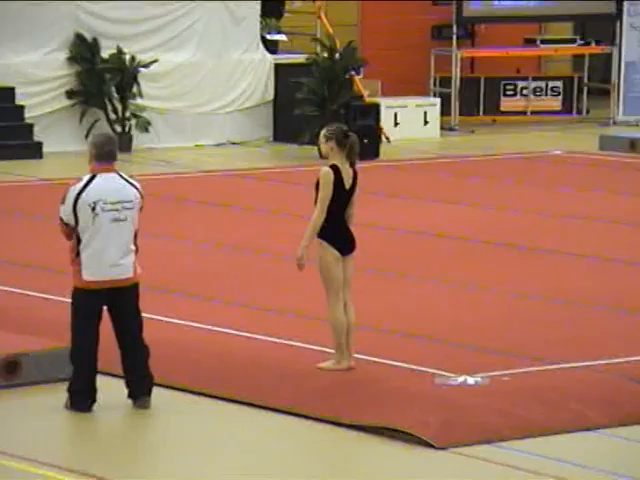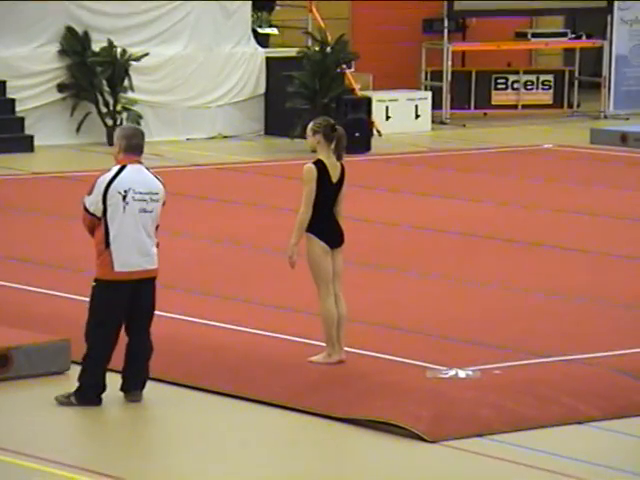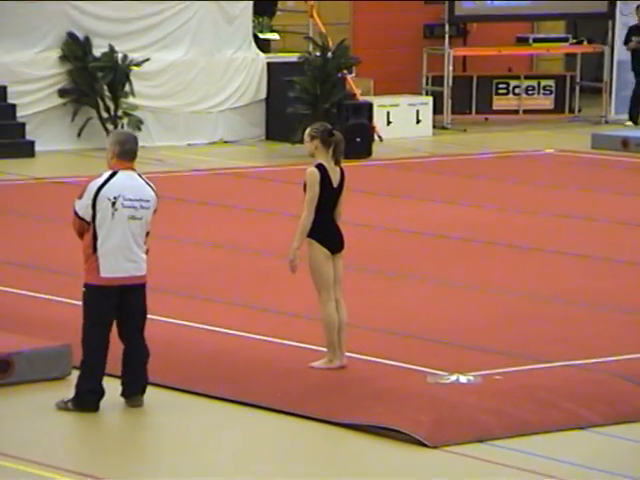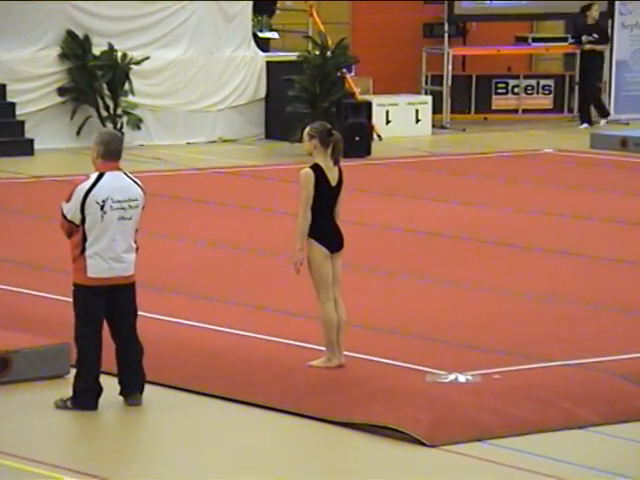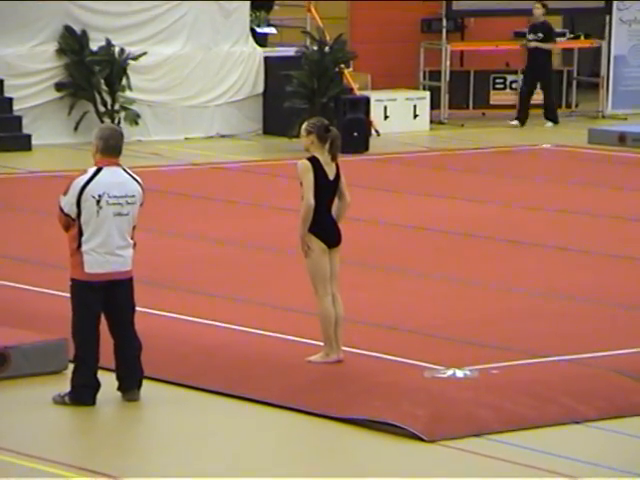
dt=0.7s
person 1, frame 1
left shoulder: (80, 191)
right shoulder: (134, 190)
left elbow: (67, 230)
left hip: (90, 277)
right hip: (125, 275)
left knee: (84, 340)
right knee: (131, 336)
left ankle: (81, 398)
right ankle: (141, 393)
person 1, frame 2
left shoulder: (108, 181)
right shoulder: (157, 184)
left elbow: (89, 221)
left hip: (114, 270)
right hip: (146, 268)
left knee: (101, 332)
right knee: (140, 331)
left ankle: (88, 392)
right ankle: (134, 387)
person 1, frame 3
left shoulder: (99, 186)
right shoulder: (149, 190)
left elbow: (79, 225)
left hip: (102, 274)
right hip: (136, 274)
left knee: (95, 338)
right knee: (134, 336)
left ankle: (87, 398)
right ankle: (134, 392)
person 1, frame 4
left shoulder: (87, 189)
right shoulder: (136, 188)
left elbow: (67, 227)
left hip: (91, 274)
right hip: (124, 273)
left knee: (88, 337)
right knee: (126, 333)
left ankle: (85, 396)
right ankle: (133, 389)
person 1, frame 5
left shoulder: (84, 183)
right shoulder: (135, 184)
left elbow: (65, 221)
left hip: (88, 269)
right hip: (122, 268)
left knee: (86, 333)
right knee: (124, 329)
left ankle: (83, 392)
right ankle: (131, 385)
person 2, frame 1
left shoulder: (328, 173)
right shoulder: (352, 172)
left elbow: (320, 214)
left wrist: (304, 245)
left hip: (331, 241)
right hip: (347, 238)
left knee: (334, 301)
right knee: (345, 299)
left ankle: (340, 358)
right ankle: (348, 355)
person 2, frame 2
left shoulder: (312, 169)
right shoulder: (339, 166)
left elbow: (306, 210)
left wrist: (293, 243)
left hip: (318, 234)
right hip: (336, 232)
left knee: (325, 294)
right knee: (337, 292)
left ankle: (331, 351)
right ankle: (339, 348)
person 2, frame 3
left shoulder: (314, 173)
right shoulder: (339, 171)
left elbow: (309, 214)
left wrist: (295, 247)
left hip: (319, 239)
right hip: (336, 236)
left knee: (326, 299)
right knee: (337, 297)
left ankle: (332, 357)
right ankle: (340, 354)
person 2, frame 4
left shoulder: (309, 173)
right shoulder: (337, 170)
left elbow: (305, 214)
right elbow: (336, 210)
left wrist: (299, 248)
left hip: (319, 239)
right hip: (335, 235)
left knee: (325, 299)
right knee: (335, 296)
left ankle: (331, 355)
right ankle: (338, 353)
person 2, frame 5
left shoulder: (306, 165)
right shoulder: (334, 164)
left elbow: (309, 203)
right elbow: (345, 200)
left wrist: (302, 233)
right wrist: (332, 224)
left hip: (317, 233)
right hip: (333, 231)
left knee: (323, 294)
right knee: (333, 292)
left ankle: (329, 351)
right ankle: (337, 348)
